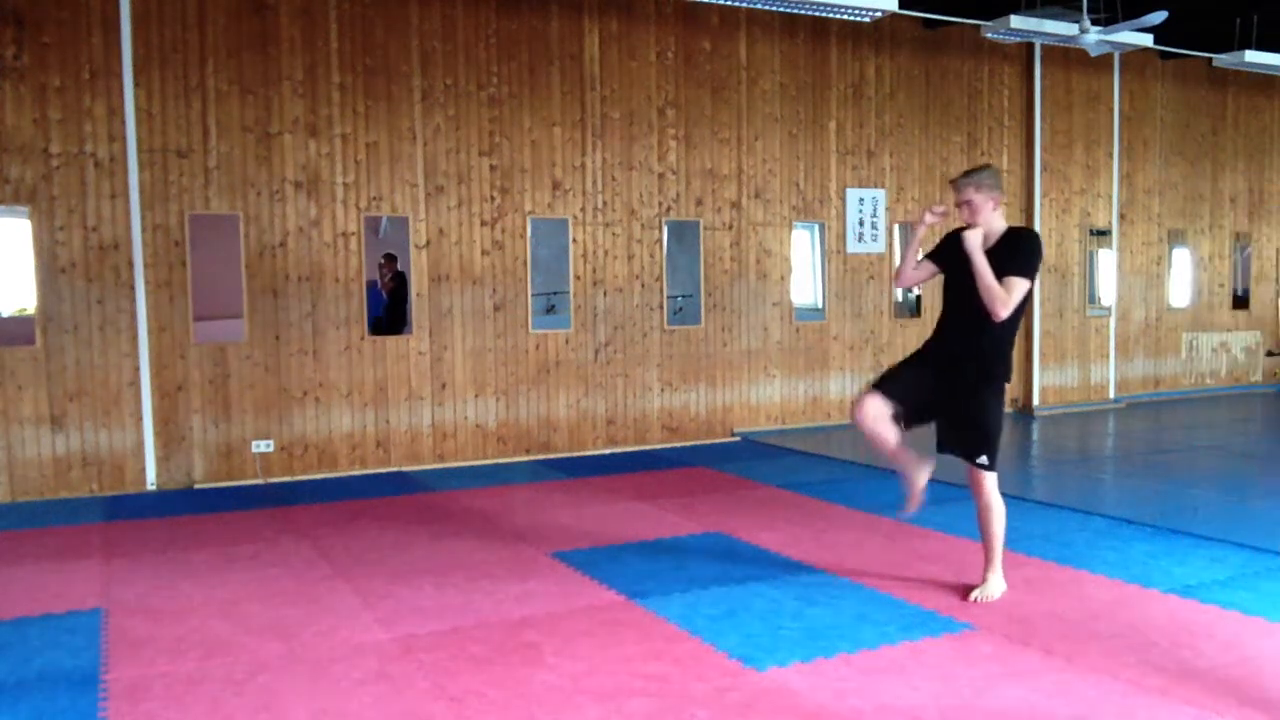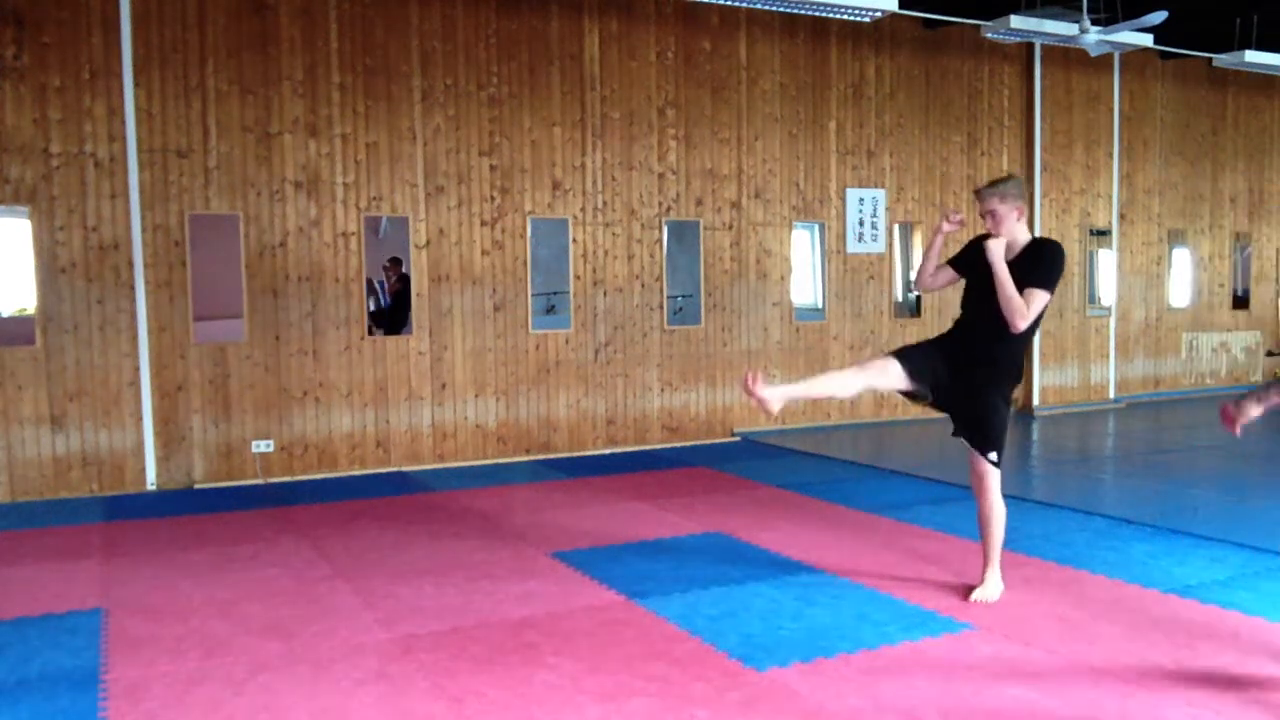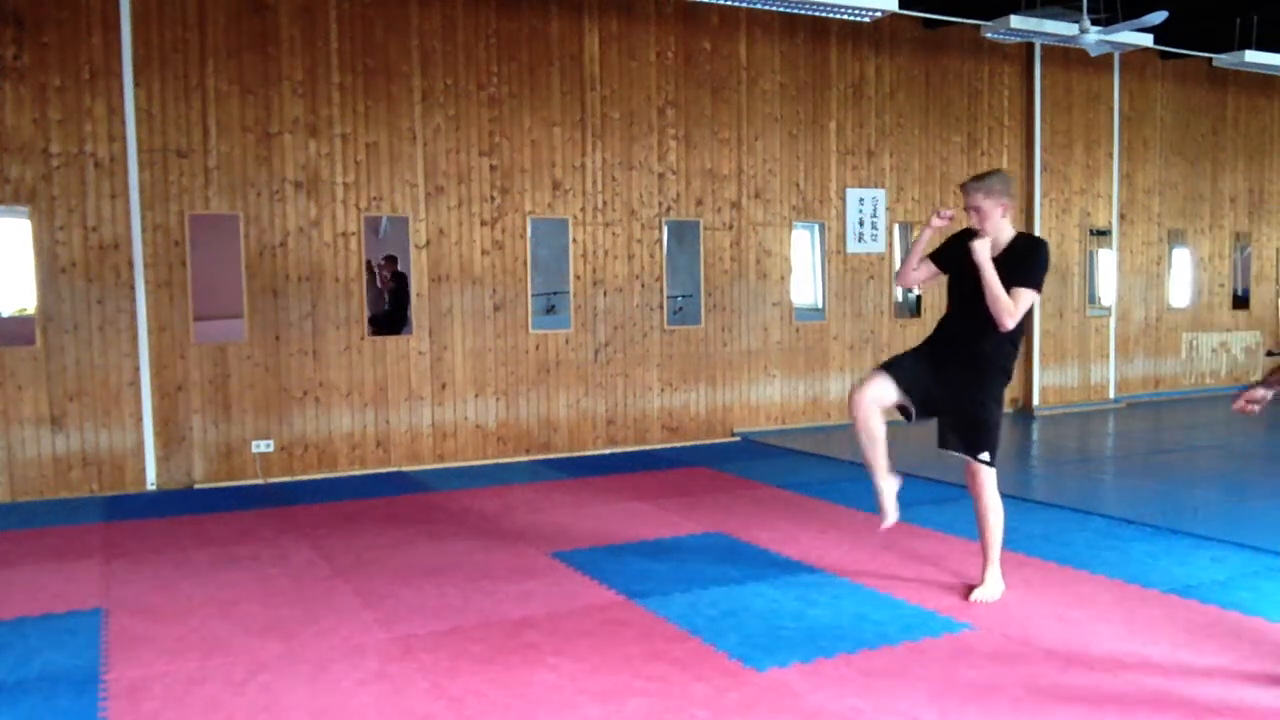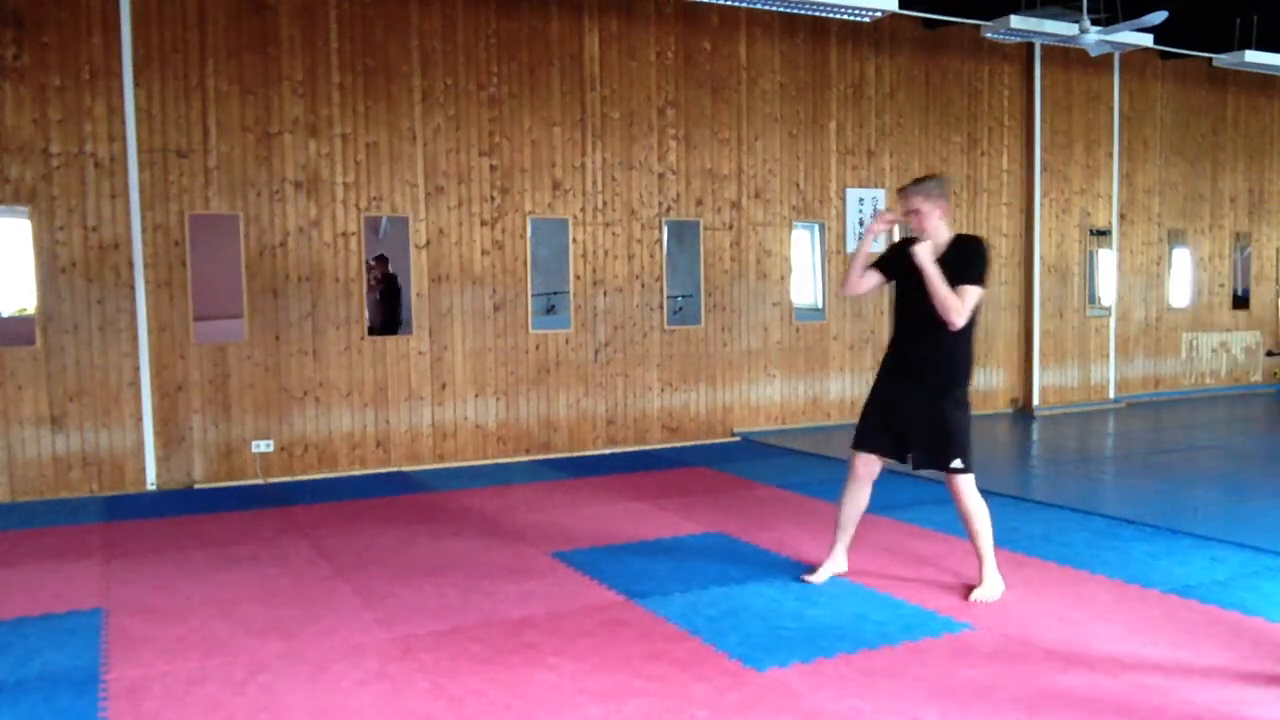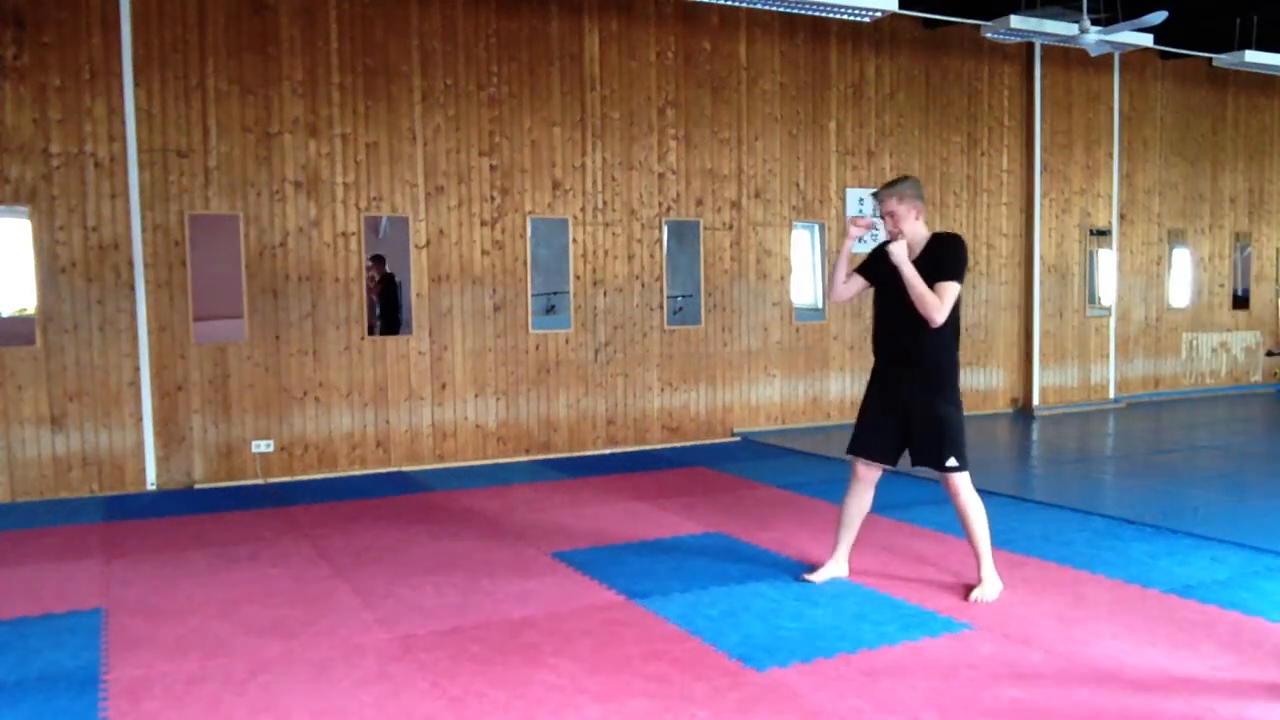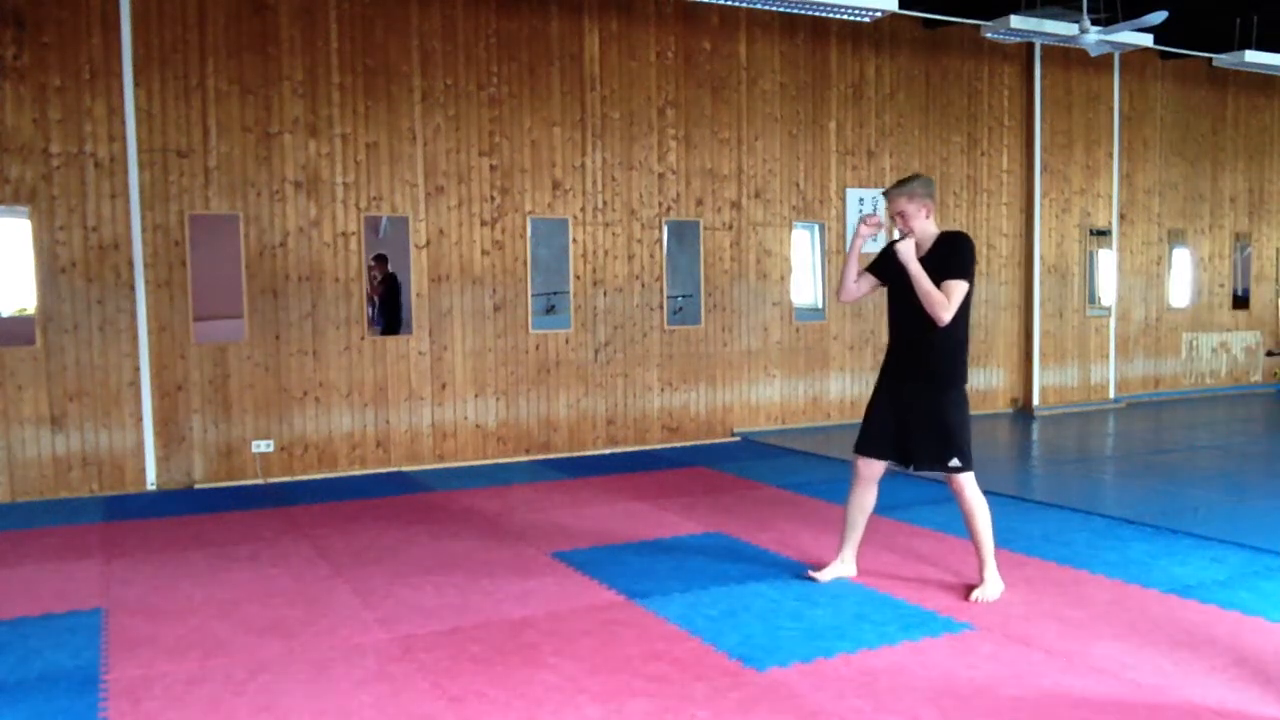
dt=0.4s
person 1, frame 1
left shoulder: (1023, 243)
right shoulder: (956, 241)
left elbow: (1000, 309)
right elbow: (903, 280)
left wrist: (975, 251)
right wrist: (920, 230)
left hip: (981, 375)
right hip: (936, 360)
left knee: (982, 479)
right knee: (866, 412)
left ankle: (994, 575)
right ankle: (912, 468)
person 1, frame 2
left shoulder: (1047, 254)
right shoulder: (981, 247)
left elbow: (1019, 319)
right elbow: (925, 283)
left wrist: (997, 261)
right wrist: (939, 236)
left hip: (992, 376)
right hip: (948, 356)
left knee: (985, 478)
right knee: (875, 371)
left ankle: (992, 575)
right ankle: (779, 395)
person 1, frame 3
left shoulder: (1032, 250)
right shoulder: (963, 242)
left elbow: (1007, 318)
right elbow: (905, 279)
left wrist: (983, 261)
right wrist: (927, 232)
left hip: (982, 376)
right hip: (936, 356)
left knee: (980, 477)
right knee: (865, 398)
left ankle: (992, 575)
right ankle: (885, 482)
person 1, frame 4
left shoulder: (971, 250)
right shoulder: (902, 251)
left elbow: (956, 317)
right elbow: (853, 287)
left wrist: (927, 264)
right wrist: (868, 240)
left hip: (944, 386)
right hip: (897, 379)
left knee: (960, 484)
right knee: (862, 468)
left ankle: (990, 574)
right ankle: (837, 556)
person 1, frame 5
left shoulder: (948, 247)
right shoulder: (884, 253)
left elbow: (936, 315)
right elbow: (836, 294)
left wrist: (902, 263)
right wrist: (848, 242)
left hip: (934, 385)
right hip: (888, 380)
left knee: (957, 482)
right knee: (864, 470)
left ankle: (988, 574)
right ankle: (839, 560)
person 1, frame 6
left shoulder: (957, 246)
right shoulder: (895, 253)
left elbow: (944, 313)
right elbow: (847, 293)
left wrist: (910, 262)
right wrist: (858, 241)
left hip: (941, 385)
right hip: (897, 378)
left knee: (961, 481)
right knee: (866, 469)
left ankle: (990, 574)
right ankle: (846, 559)
